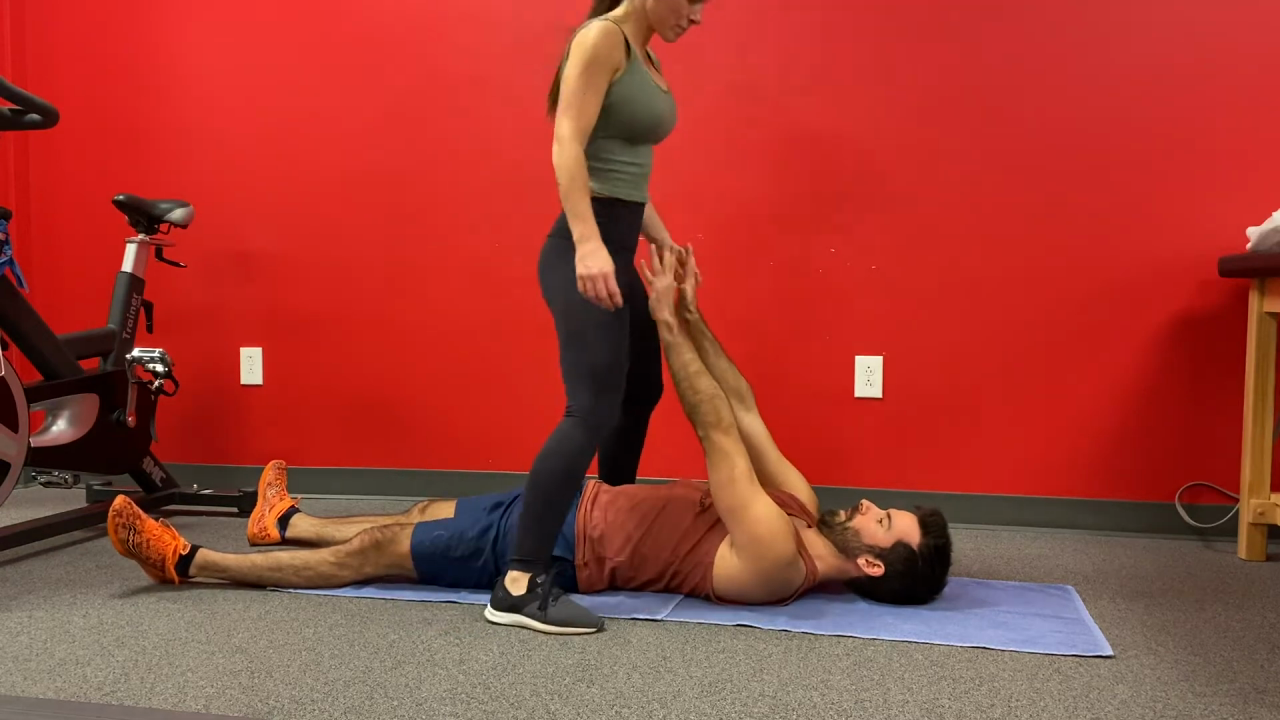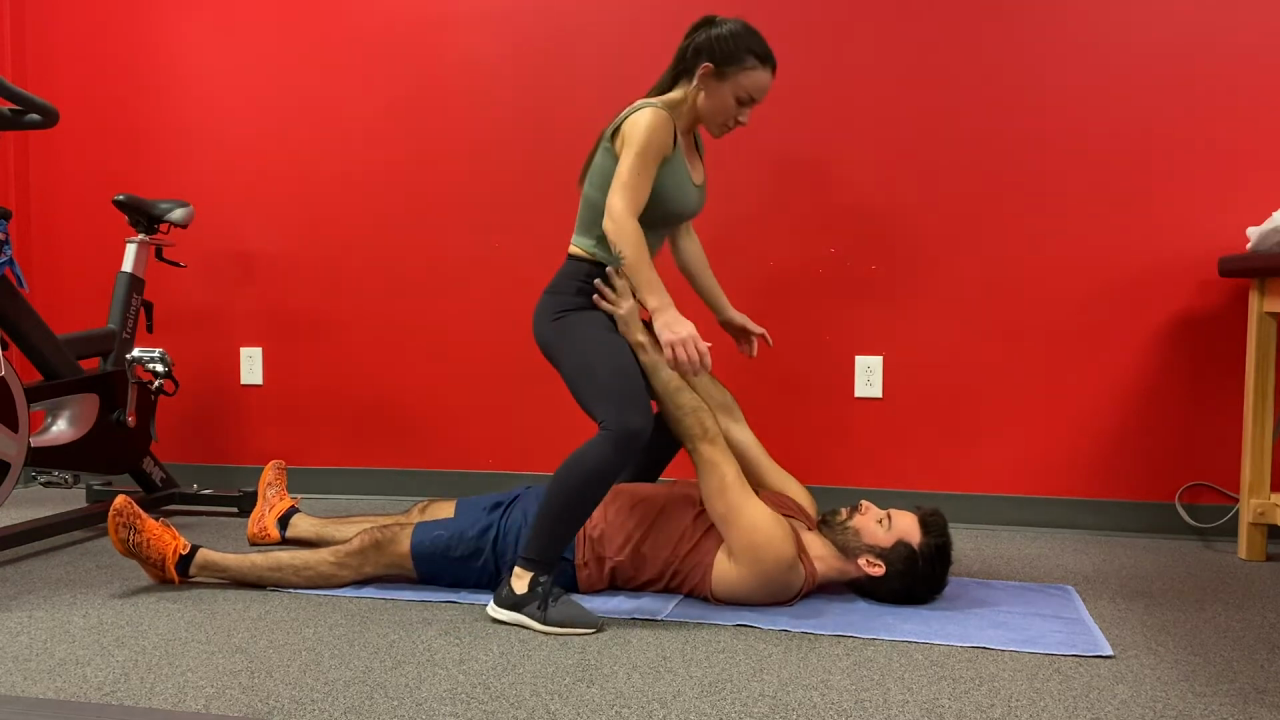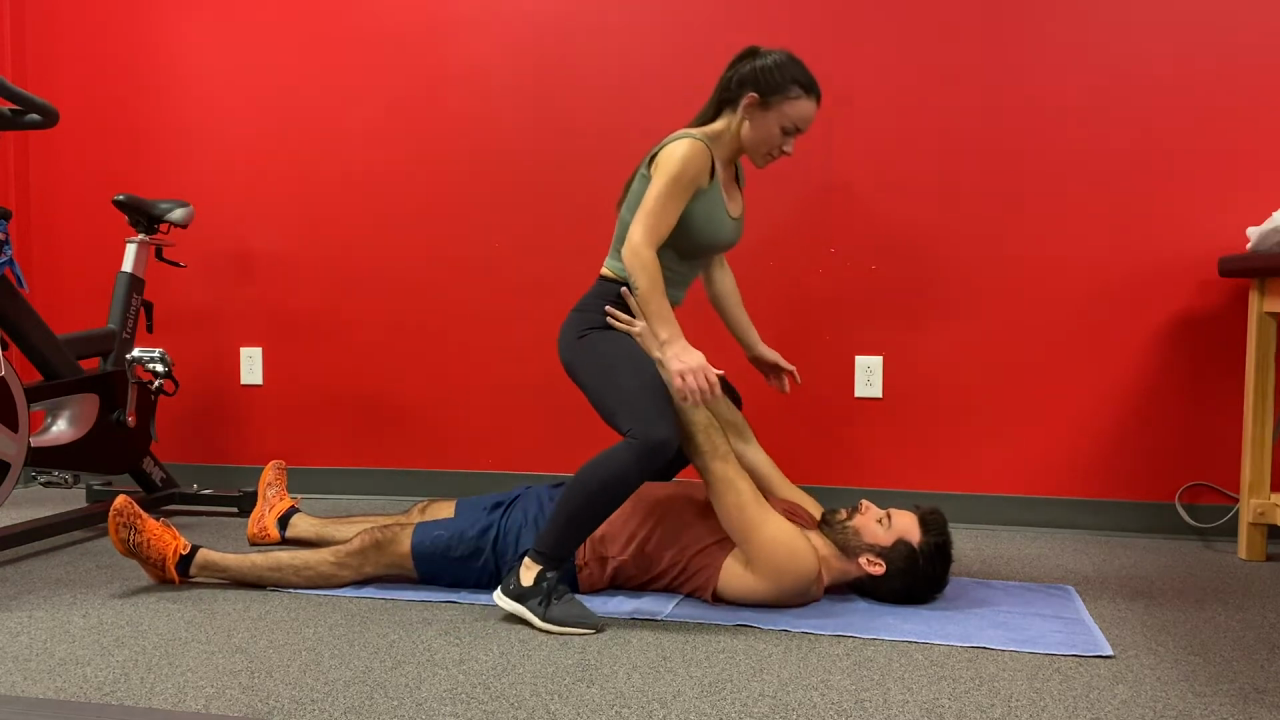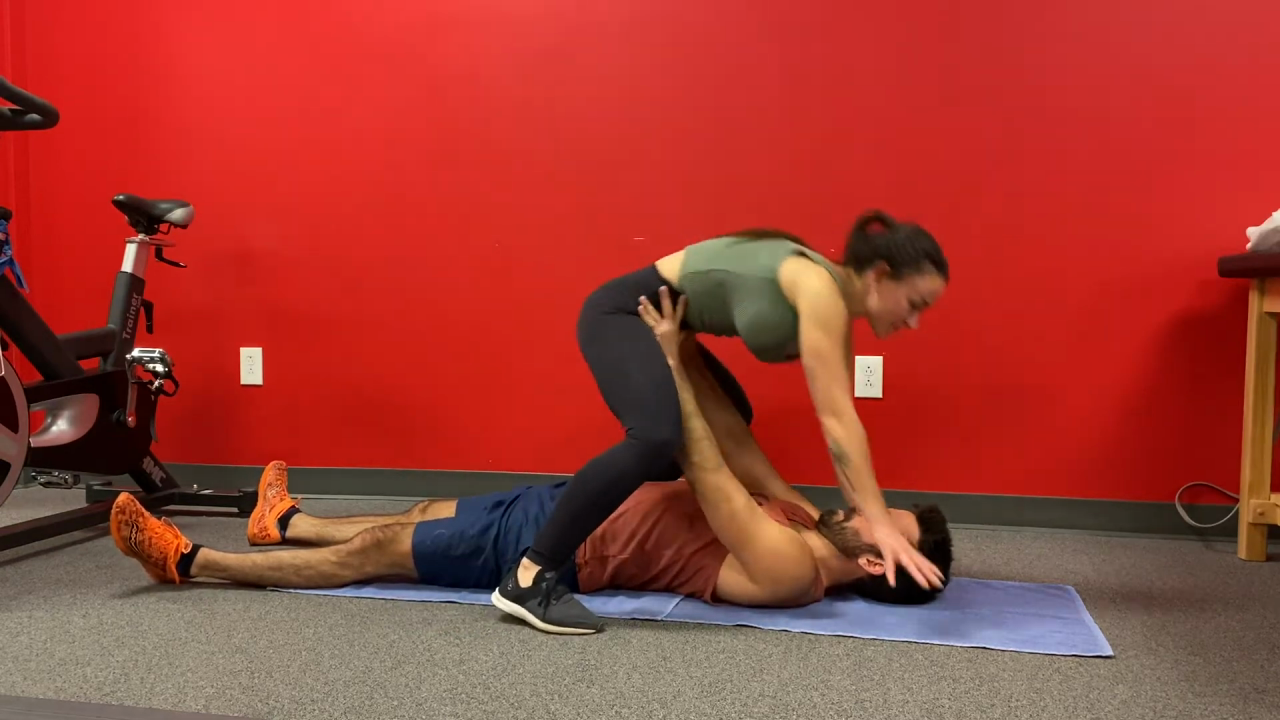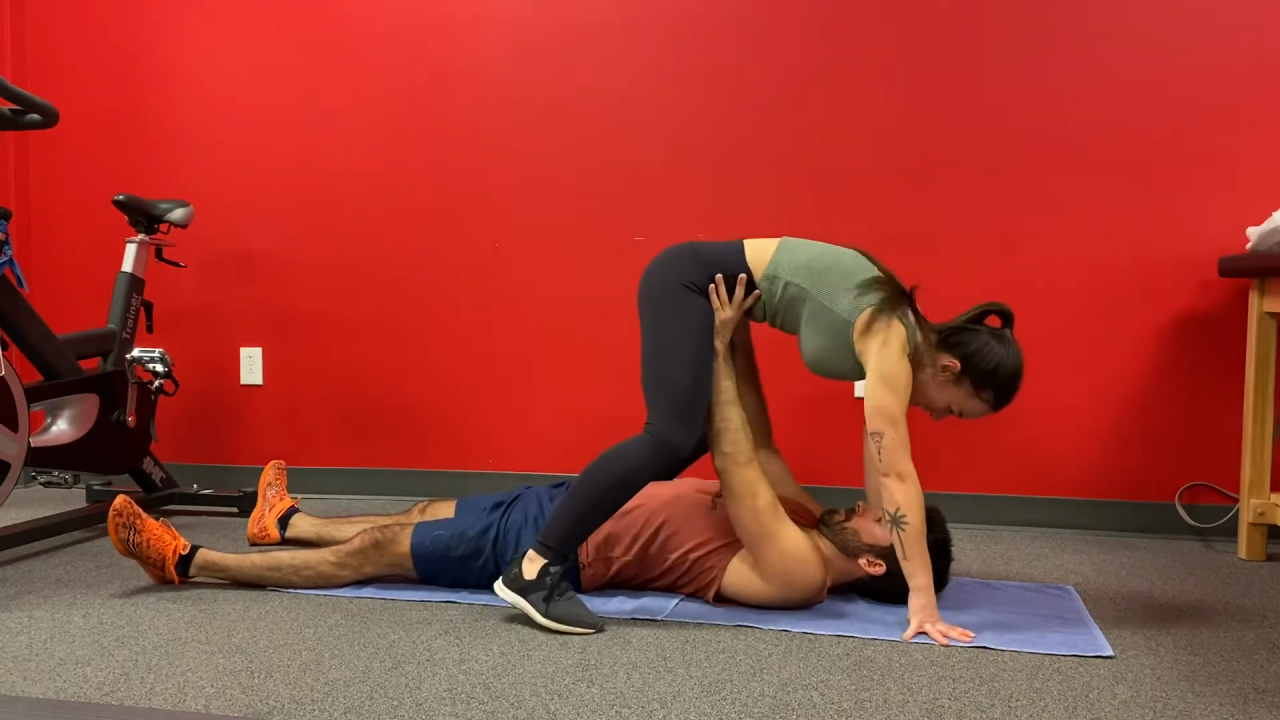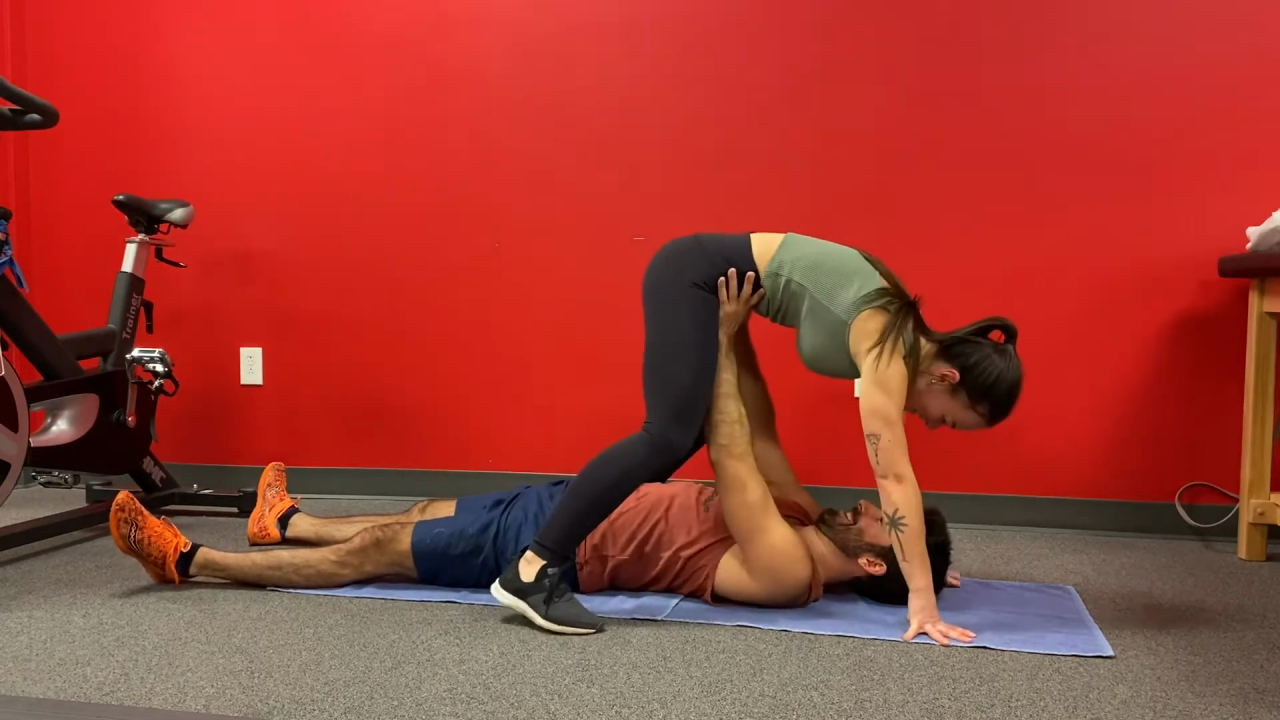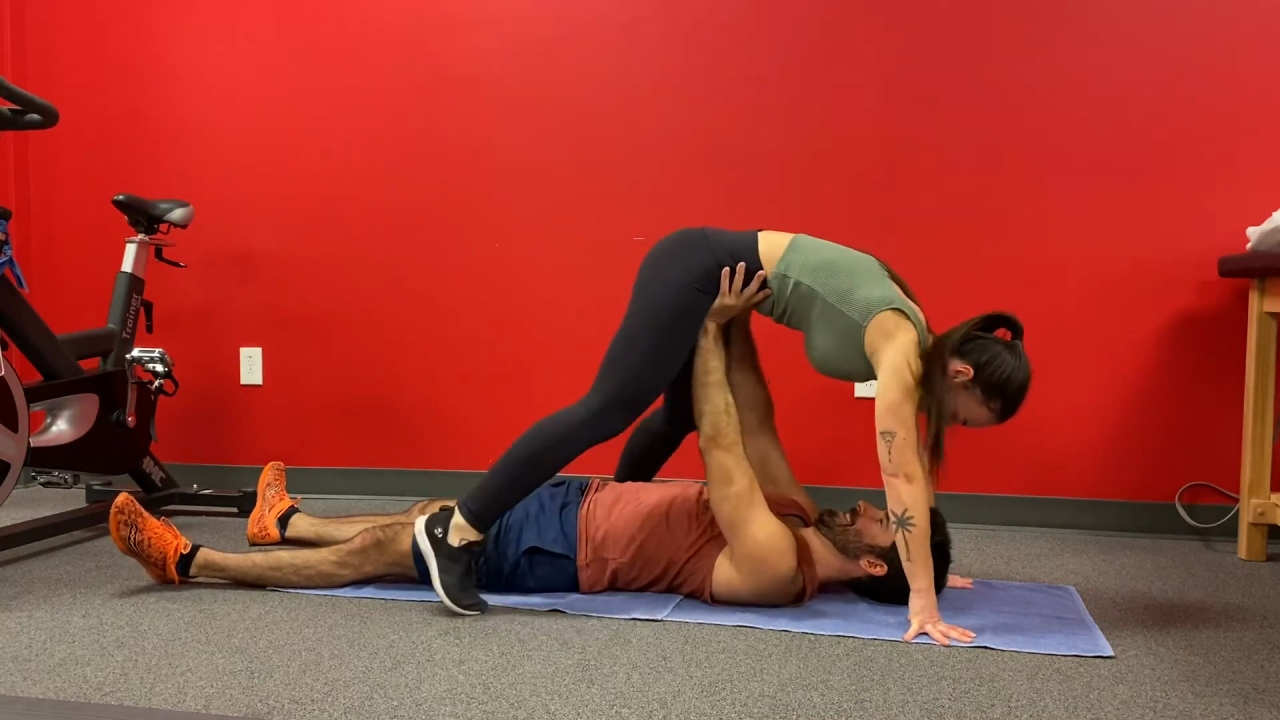
dt=0.5s
person 1, frame 1
left shoulder: (777, 561)
right shoulder: (804, 516)
left elbow: (719, 432)
right elbow: (746, 416)
left wrist: (665, 320)
right wrist: (692, 318)
left hip: (565, 548)
right hip: (582, 505)
left knee: (379, 554)
right knee: (421, 519)
left ankle: (190, 562)
right ankle: (285, 523)
person 1, frame 2
left shoulder: (774, 562)
right shoulder: (799, 515)
left elbow: (704, 442)
right elbow: (728, 425)
left wrist: (638, 341)
right wrist: (658, 329)
left hip: (562, 546)
left knee: (377, 552)
right knee: (423, 513)
left ankle: (189, 560)
right ankle: (284, 521)
person 1, frame 3
left shoulder: (795, 570)
right shoulder: (807, 520)
left elbow: (719, 464)
right elbow: (737, 443)
left wrist: (664, 361)
right wrist: (672, 345)
left hip: (561, 549)
left knee: (380, 552)
right knee: (422, 517)
left ankle: (189, 562)
right ankle: (285, 522)
person 1, frame 4
left shoulder: (791, 573)
right shoulder: (804, 524)
left elbow: (707, 479)
right elbow: (733, 449)
left wrist: (668, 363)
right wrist: (682, 350)
left hip: (563, 547)
left knee: (378, 553)
right knee: (422, 515)
left ankle: (188, 560)
right ankle: (284, 522)
person 1, frame 5
left shoulder: (798, 573)
right shoulder: (807, 523)
left elbow: (736, 469)
right elbow: (754, 449)
left wrist: (717, 349)
right wrist: (737, 340)
left knee: (378, 551)
right knee: (423, 515)
left ankle: (189, 560)
right ankle: (286, 521)
person 1, frame 6
left shoulder: (788, 570)
right shoulder: (801, 522)
left elbow: (731, 462)
right elbow: (752, 446)
left wrist: (720, 341)
right wrist: (738, 335)
left hip: (563, 547)
left knee: (378, 551)
right knee: (422, 514)
left ankle: (189, 558)
right ankle: (285, 522)
person 1, frame 7
left shoulder: (779, 567)
right shoulder: (800, 525)
left elbow: (723, 452)
right elbow: (756, 432)
left wrist: (708, 330)
right wrist: (735, 325)
left hip: (561, 548)
right hip: (583, 502)
left knee: (379, 553)
right knee: (424, 515)
left ankle: (190, 561)
right ankle: (284, 524)
person 2, frame 1
left shoulder: (642, 55)
right elbow: (568, 145)
left wrist: (663, 242)
right wrist: (587, 244)
left hip: (618, 248)
right hip: (586, 251)
left knee: (641, 393)
right knee: (594, 410)
right ankle: (518, 585)
person 2, frame 2
left shoulder: (688, 137)
right shoulder: (651, 121)
left elbow: (680, 234)
right elbow: (620, 220)
left wrist: (725, 312)
right wrist: (664, 313)
right hip: (577, 301)
right knee: (627, 426)
right ankle: (522, 586)
person 2, frame 3
left shoulder: (730, 168)
right shoulder: (690, 152)
left elbow: (714, 266)
right elbow: (638, 248)
left wrist: (753, 347)
right wrist: (674, 345)
left hip: (640, 326)
right hip: (604, 322)
right knee: (656, 437)
right ankle: (531, 578)
person 2, frame 4
left shoulder: (834, 306)
right shoulder: (820, 289)
left elbow: (841, 423)
right elbow: (836, 418)
left wrist: (865, 515)
right wrist: (879, 525)
right hip: (624, 312)
right knee: (657, 439)
right ankle: (530, 577)
person 2, frame 5
left shoulder: (906, 336)
right shoulder: (891, 344)
left elbow: (880, 460)
right elbow: (897, 475)
right wrist: (922, 598)
left hip: (715, 286)
right hip: (690, 280)
left knee: (708, 428)
right knee: (671, 437)
left ankle: (604, 523)
right ankle: (535, 569)
person 2, frame 6
left shoulder: (910, 346)
right shoulder: (887, 345)
left elbow: (893, 465)
right elbow: (892, 477)
left wrist: (912, 557)
right wrist: (921, 599)
left hip: (719, 280)
right hip: (694, 272)
left knee: (709, 417)
right knee: (664, 432)
left ankle: (614, 515)
right ankle: (531, 573)
person 2, frame 7
left shoulder: (920, 346)
right shoulder: (902, 346)
left elbow: (916, 462)
right elbow: (902, 475)
left wrist: (922, 567)
right wrist: (922, 602)
left hip: (716, 274)
right hip: (697, 267)
left knee: (686, 413)
right knee: (607, 410)
right ankle: (458, 529)
